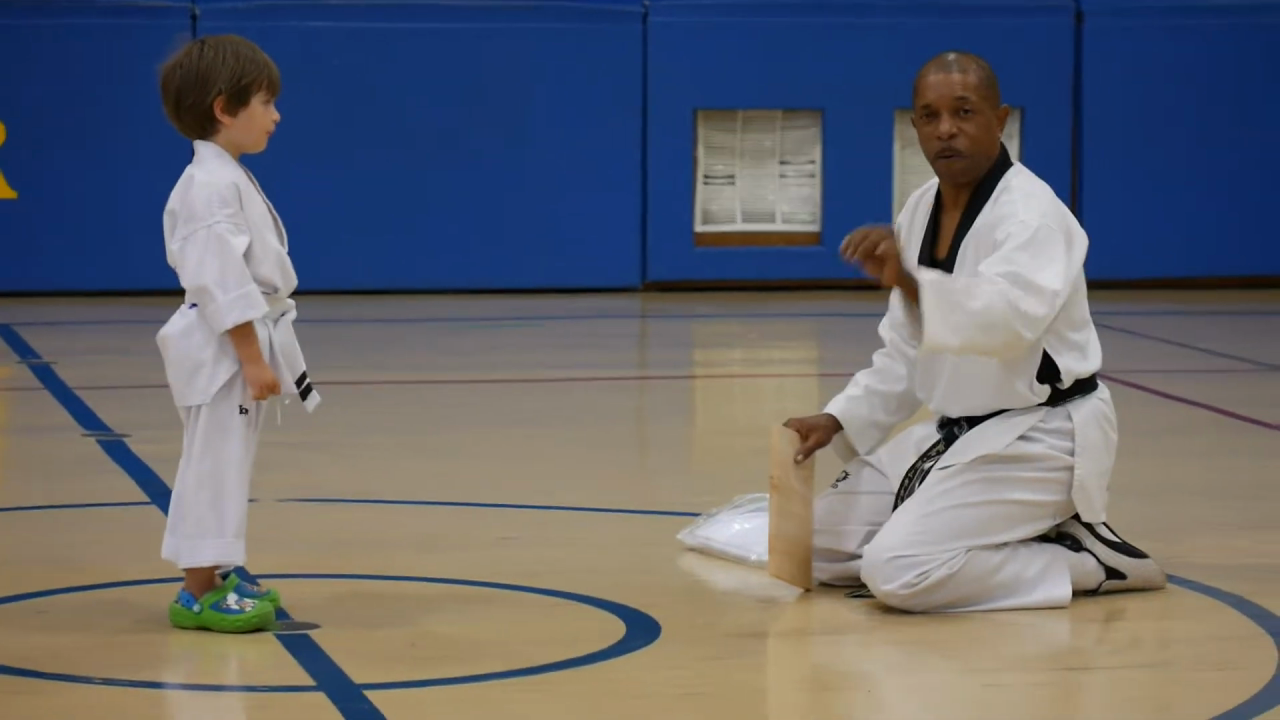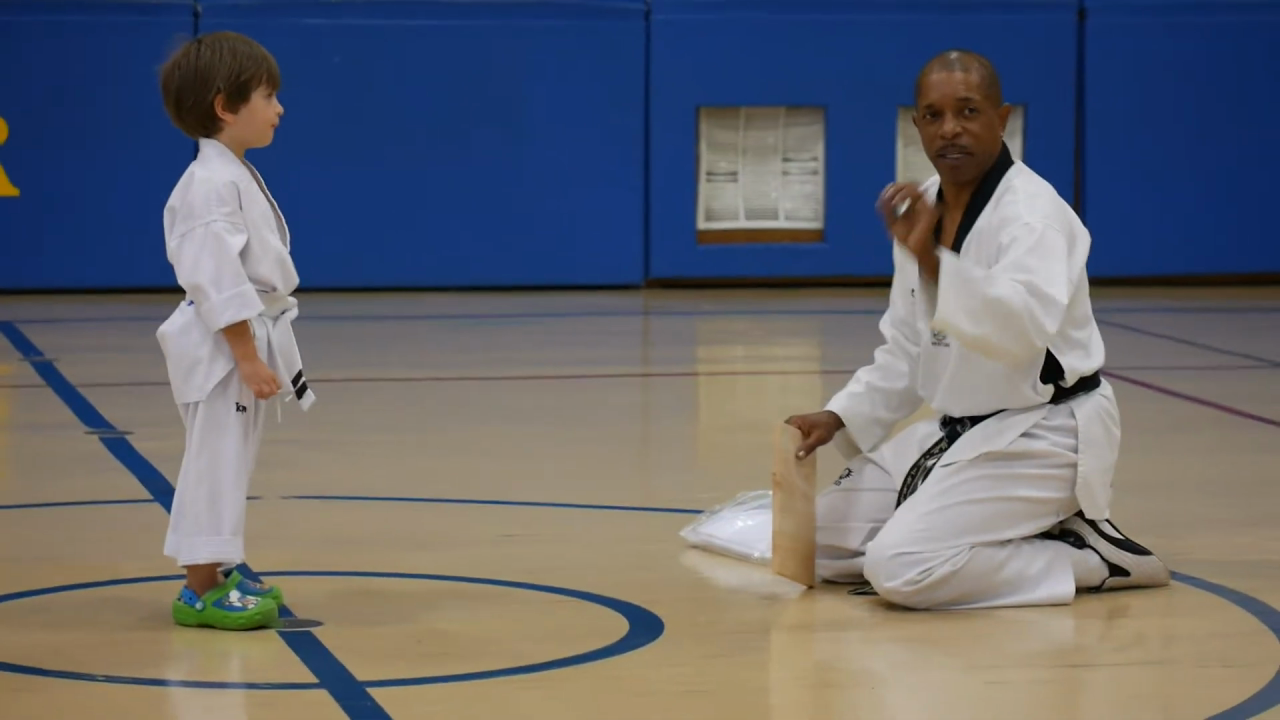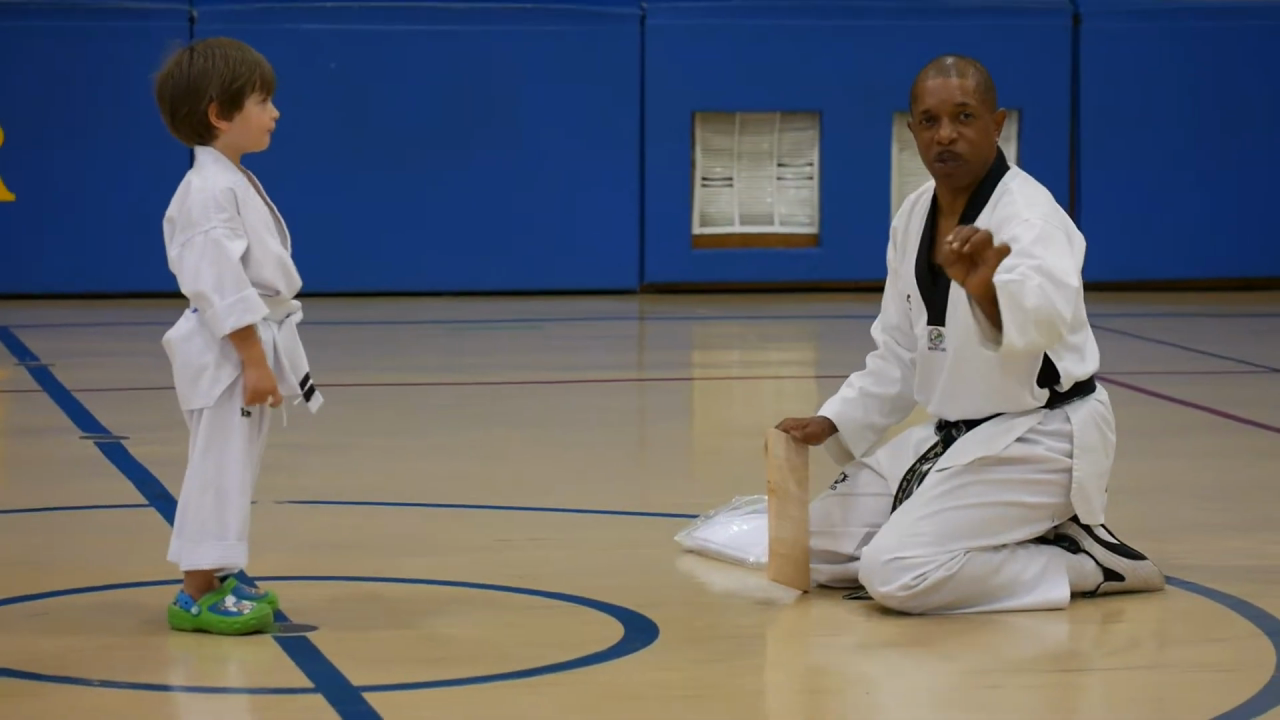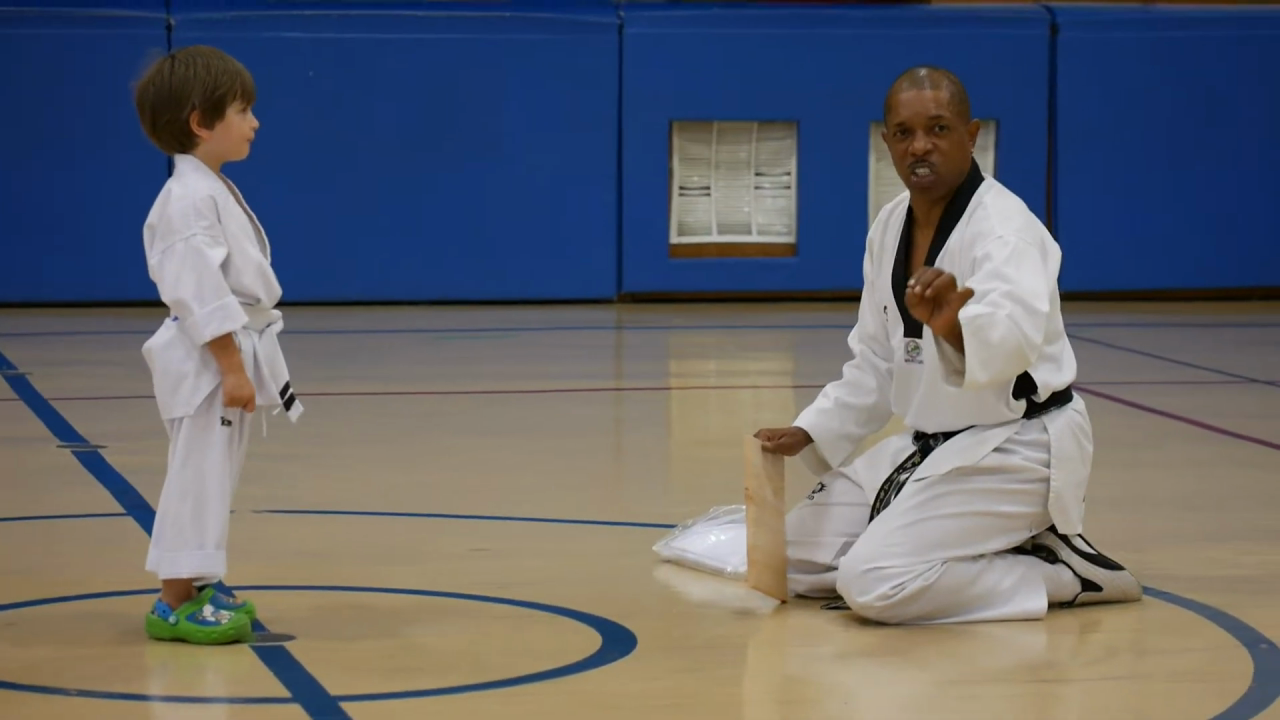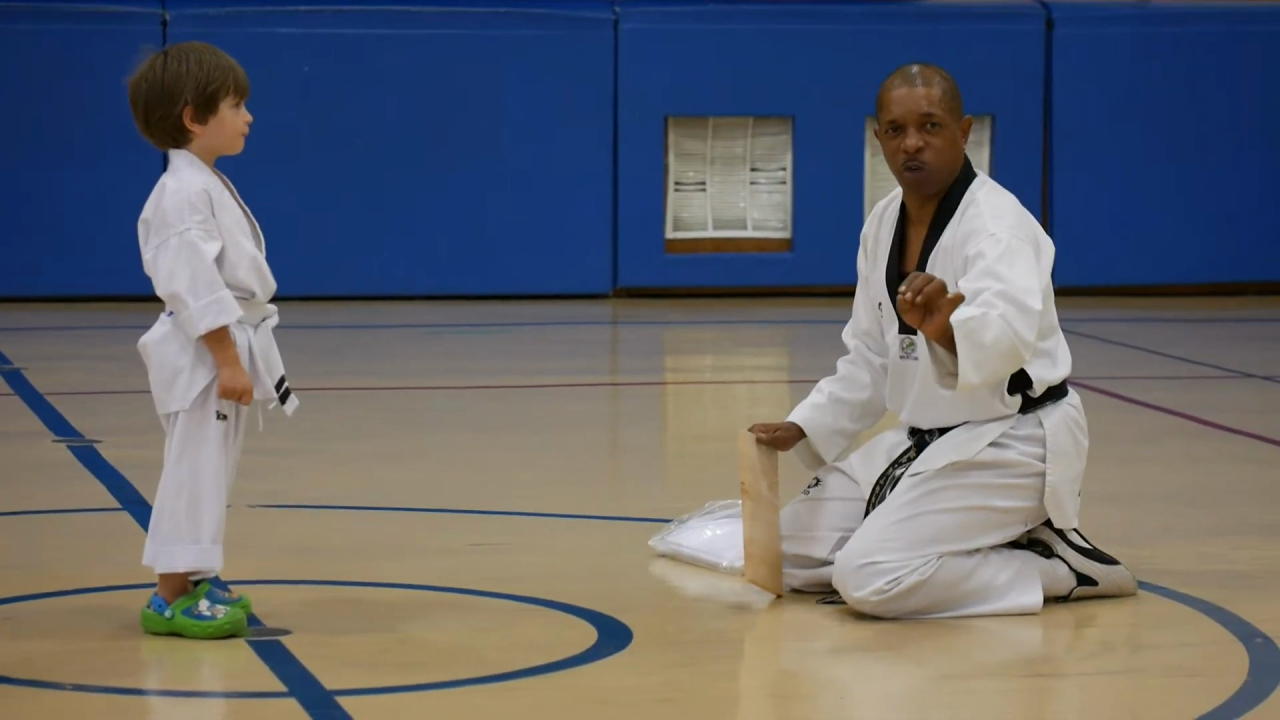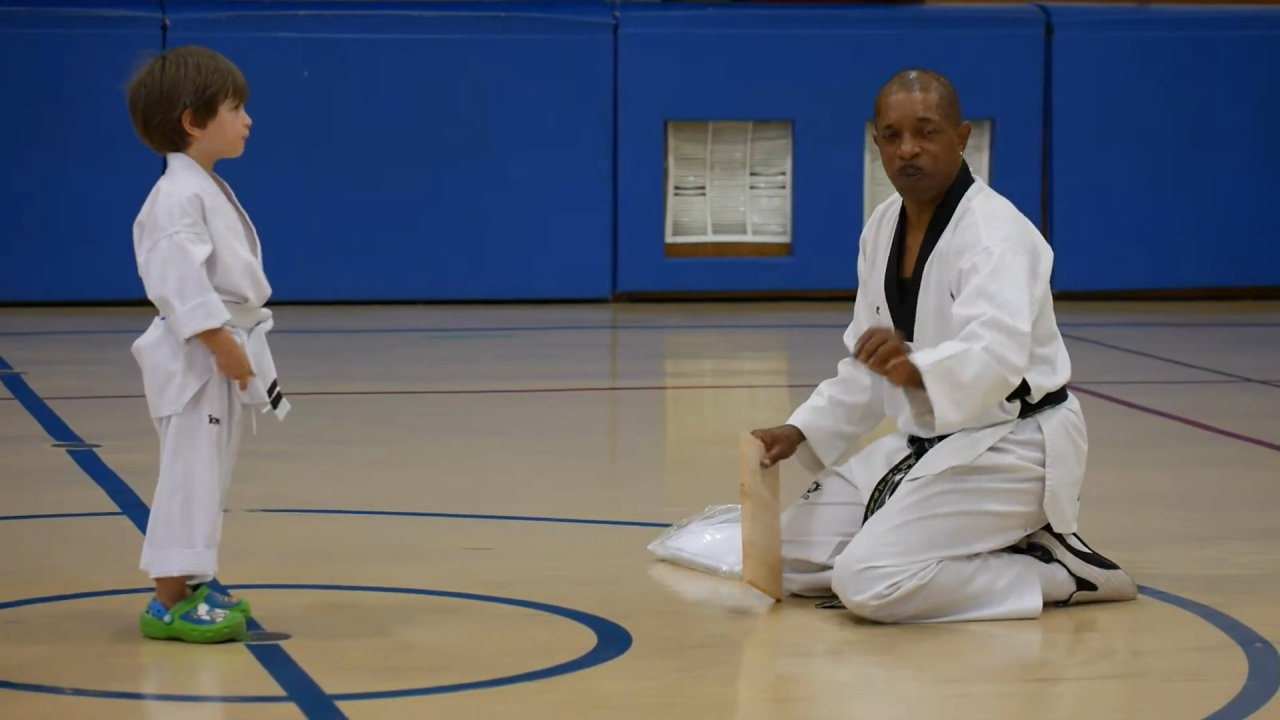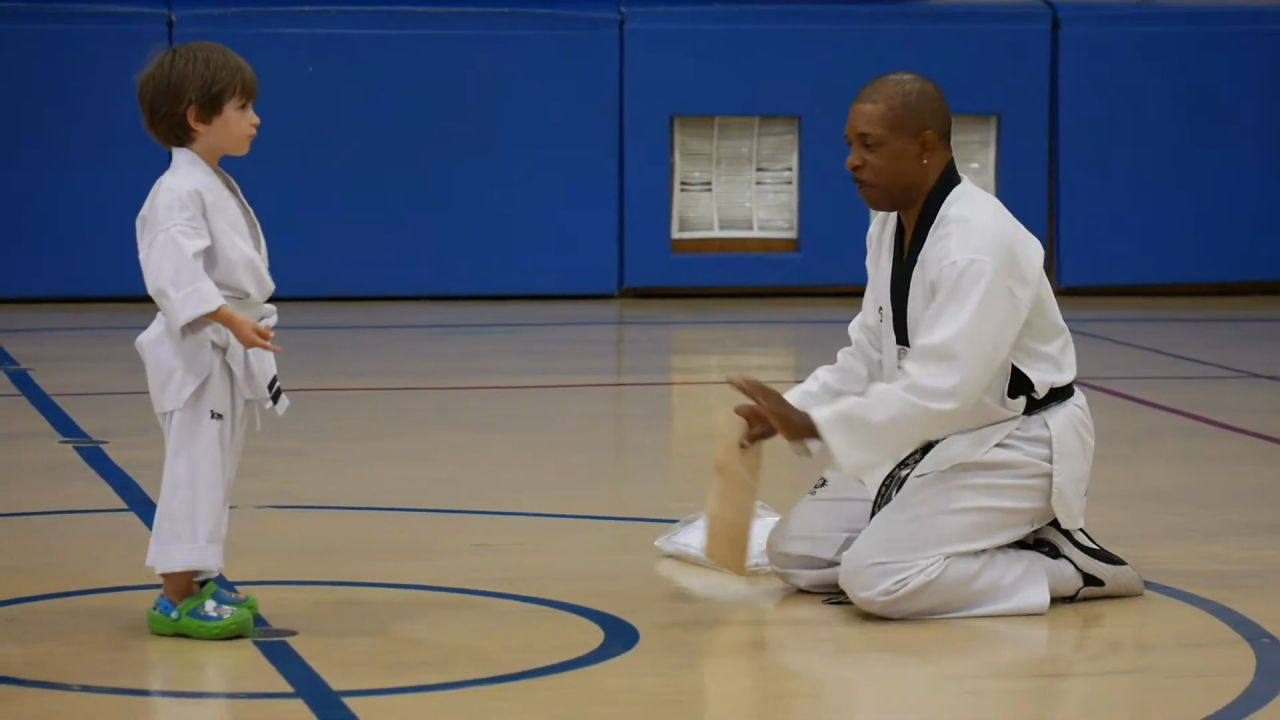
dt=0.4s
person 1, frame 1
left shoulder: (228, 178)
right shoulder: (211, 185)
right elbow: (220, 282)
left wrist: (258, 354)
right wrist: (252, 357)
left hip: (241, 347)
right hip: (222, 348)
left knee: (226, 464)
right knee: (214, 464)
left ankle: (216, 576)
right ankle: (198, 593)
person 1, frame 2
left shoulder: (236, 175)
right shoulder: (212, 183)
right elbow: (216, 281)
right wrist: (248, 357)
left hip: (246, 344)
right hip: (223, 347)
left knee: (230, 461)
right knee: (214, 462)
left ankle: (221, 573)
right ankle: (200, 590)
person 1, frame 3
left shoulder: (236, 182)
right shoulder: (210, 191)
right elbow: (220, 288)
right wrist: (253, 361)
left hip: (250, 348)
right hip: (227, 352)
left knee: (234, 466)
right knee: (218, 467)
left ankle: (219, 576)
right ankle: (196, 594)
person 1, frame 4
left shoulder: (215, 190)
right shoulder: (190, 198)
right elbow: (200, 294)
right wrist: (232, 368)
left hip: (231, 358)
right hip: (208, 360)
left knee: (214, 476)
right knee: (197, 476)
left ankle: (199, 587)
right ankle: (175, 603)
person 1, frame 5
left shoulder: (210, 185)
right shoulder: (185, 192)
right elbow: (193, 286)
right wrist: (227, 358)
left hip: (226, 351)
right hip: (203, 354)
left knee: (211, 469)
right knee: (194, 469)
left ankle: (194, 580)
right ankle: (170, 596)
person 1, frame 6
left shoulder: (209, 189)
right shoulder: (179, 196)
right elbow: (180, 284)
left wrist: (236, 347)
right wrist: (225, 345)
left hip: (220, 355)
right hip: (196, 358)
left knee: (208, 473)
right knee: (189, 473)
left ankle: (192, 585)
right ankle: (169, 602)
person 1, frame 7
left shoulder: (217, 185)
right shoulder: (181, 190)
right elbow: (173, 271)
left wrist: (242, 328)
right wrist: (229, 321)
left hip: (227, 351)
right hip: (199, 351)
left knee: (214, 469)
right knee: (195, 469)
left ankle: (198, 580)
right ankle: (177, 598)
person 2, frame 1
left shoulder: (1032, 212)
right shoulder: (920, 209)
left elbow: (1012, 318)
right elbow: (905, 349)
left wrist: (908, 283)
right wrist: (839, 420)
left hip: (1041, 438)
right hip: (958, 431)
left knee: (897, 573)
right knee: (825, 547)
left ankle: (1088, 559)
right ankle: (1034, 539)
person 2, frame 2
left shoulder: (1014, 204)
right shoulder: (926, 207)
left elbow: (1022, 327)
right elbow: (910, 347)
left wrist: (929, 259)
right wrist: (842, 418)
left hip: (1049, 433)
right hip: (967, 429)
left knee: (914, 575)
right knee: (831, 547)
left ankle: (1097, 554)
right ankle: (1058, 537)
person 2, frame 3
left shoulder: (1028, 214)
right shoulder: (914, 216)
left elbow: (1046, 313)
right elbow: (899, 352)
left wrist: (983, 289)
right wrist: (832, 422)
left hip: (1038, 438)
right hip: (952, 433)
left knee: (895, 575)
right knee: (820, 550)
left ankle: (1086, 562)
right ankle: (1025, 543)
person 2, frame 4
left shoulder: (1004, 227)
right shoulder: (890, 225)
left elbow: (1013, 336)
right elbow: (875, 363)
left wrist: (953, 322)
right wrist: (807, 433)
left hip: (1016, 448)
right hip: (930, 443)
left knee: (873, 585)
right knee: (798, 558)
left ankle: (1060, 571)
right ankle: (1002, 551)
person 2, frame 5
left shoulder: (998, 224)
right shoulder: (884, 222)
left elbow: (1006, 333)
right elbow: (869, 359)
left wrist: (944, 327)
right wrist: (802, 428)
left hip: (1010, 442)
right hip: (926, 437)
left knee: (868, 580)
right knee: (794, 554)
left ankle: (1057, 566)
right ankle: (993, 545)
person 2, frame 6
left shoulder: (995, 233)
right shoulder: (884, 225)
left elbow: (992, 358)
right elbow: (871, 355)
left wrist: (911, 369)
right wrist: (801, 431)
left hip: (1009, 448)
right hip: (928, 439)
left knee: (868, 584)
right knee: (792, 557)
left ankle: (1055, 571)
right ankle: (1000, 549)
person 2, frame 7
left shoulder: (979, 242)
right shoulder: (891, 226)
left elbow: (937, 387)
right elbow: (871, 353)
left wrist: (813, 423)
right wrist: (790, 410)
left hip: (1014, 446)
right hip: (938, 442)
left knee: (874, 581)
right knee: (796, 554)
left ankle: (1064, 566)
right ankle: (1008, 546)
